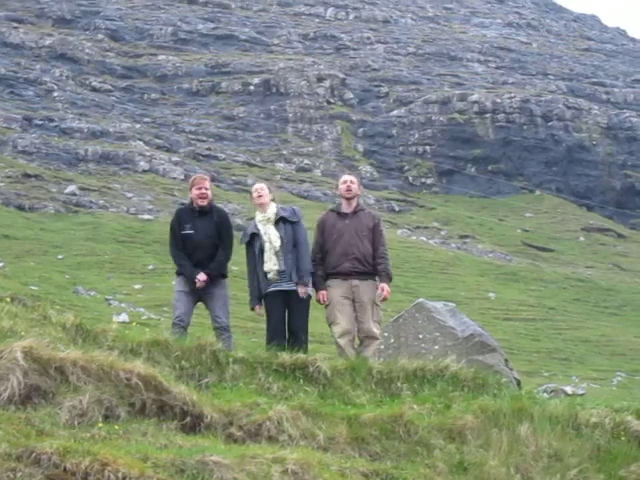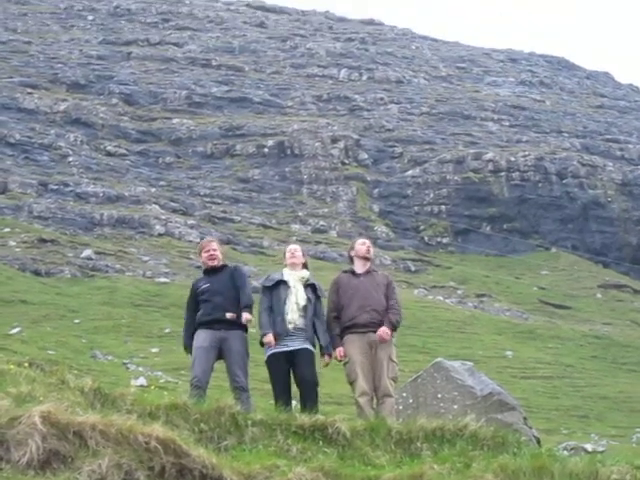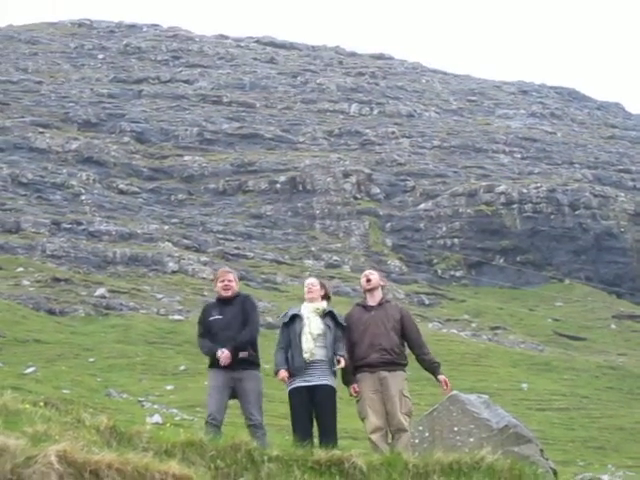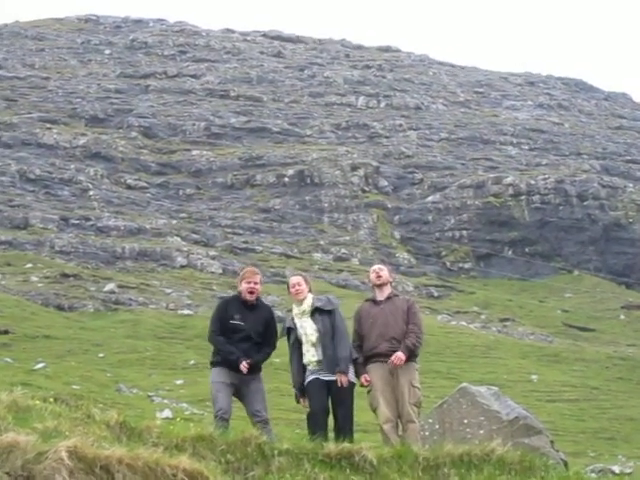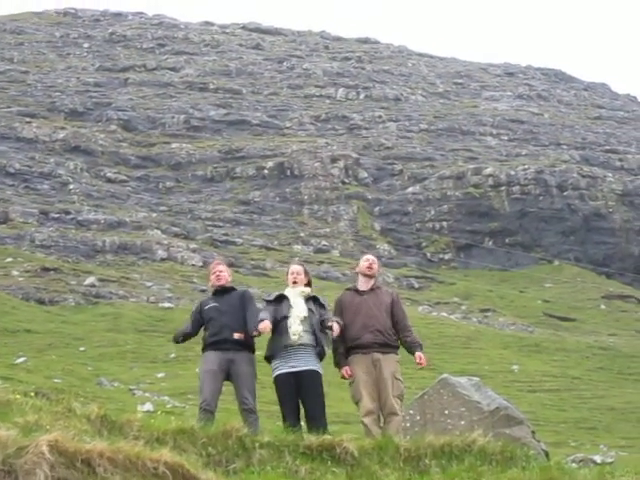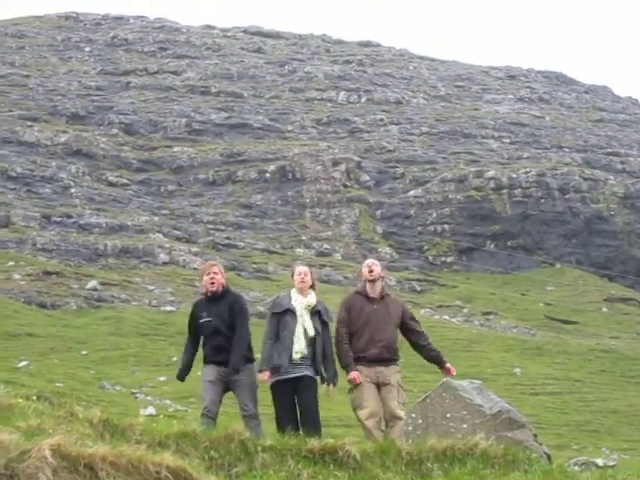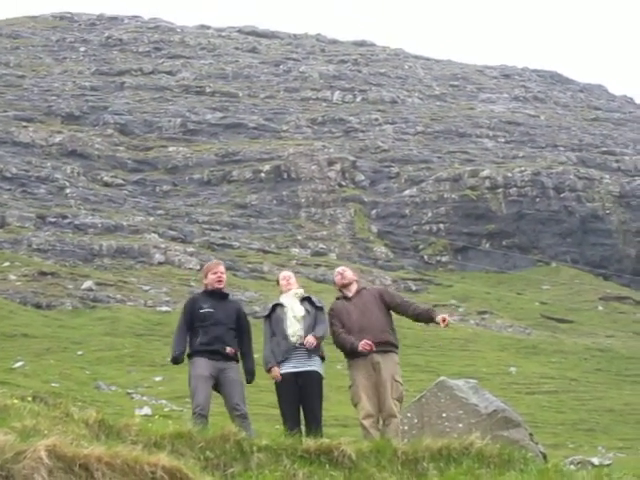
dt=0.7s
person 1, frame 1
left shoulder: (372, 219)
right shoulder: (326, 220)
left elbow: (381, 252)
right elbow: (317, 256)
left wrist: (384, 279)
right wrist: (319, 286)
left hip: (366, 283)
right hip: (336, 283)
left knee: (370, 332)
right knee: (342, 332)
person 1, frame 2
left shoulder: (384, 279)
right shoulder: (340, 281)
left elbow: (395, 309)
right elbow: (332, 315)
left wrist: (388, 326)
right wrist: (336, 343)
left hip: (382, 338)
right hip: (353, 338)
left knee: (386, 389)
right knee: (362, 390)
person 1, frame 3
left shoulder: (398, 311)
right shoulder: (353, 315)
left elbow: (417, 343)
right elbow: (347, 349)
left wrist: (436, 370)
right wrist: (350, 380)
left hip: (395, 373)
right hip: (366, 376)
left knee: (400, 424)
right knee: (375, 427)
person 1, frame 4
left shoulder: (406, 303)
right shoulder: (363, 310)
left elbow: (416, 332)
right elbow: (357, 344)
left wrist: (405, 351)
right wrist: (360, 370)
left hip: (404, 365)
right hip: (376, 366)
left knee: (409, 415)
right knee: (385, 418)
person 1, frame 5
left shoulder: (390, 296)
right shoulder: (344, 299)
left elbow: (403, 327)
right elbow: (338, 334)
left wrist: (416, 348)
right wrist: (341, 362)
left hip: (387, 356)
right hip: (358, 358)
left knee: (392, 407)
right knee: (367, 410)
person 1, frame 6
left shoulder: (396, 304)
right shoulder: (350, 302)
left elbow: (417, 335)
right elbow: (342, 338)
left wrist: (440, 361)
right wrist: (350, 368)
left hip: (389, 367)
right hip: (361, 368)
left knee: (395, 414)
right knee: (369, 414)
person 1, frame 7
left shoulder: (377, 293)
right shoulder: (336, 308)
left elbow: (403, 305)
right elbow: (338, 336)
left wrist: (433, 315)
right wrist: (356, 345)
left hip: (386, 356)
right hip: (359, 362)
left knee: (391, 409)
right knee: (366, 412)
person 2, frame 1
left shoulder: (220, 215)
right shoulder: (181, 214)
left elbow: (226, 250)
right elbow: (175, 249)
left wrist: (208, 274)
right wrist: (192, 273)
left hip: (215, 280)
right hip: (186, 279)
left knee: (222, 324)
right knee: (179, 322)
person 2, frame 2
left shoulder: (234, 272)
right shoulder: (198, 283)
left elbow: (244, 291)
right elbow: (191, 313)
left wrist: (246, 309)
right wrist: (187, 341)
left hip: (234, 331)
right hip: (205, 332)
left knee: (239, 383)
right knee: (198, 381)
person 2, frame 3
left shoulder: (246, 301)
right shoulder: (209, 309)
left elbow: (252, 330)
right elbow: (202, 338)
left wrist: (232, 348)
right wrist: (215, 352)
left hip: (248, 369)
right hip: (219, 371)
left knee: (255, 420)
right knee: (213, 418)
person 2, frame 4
left shoulder: (266, 311)
right shoulder: (226, 304)
left elbow: (270, 344)
right elbow: (214, 336)
left wrist: (253, 362)
right wrist: (237, 359)
left hip: (251, 373)
right hip: (223, 369)
left knee: (260, 417)
right knee: (222, 413)
person 2, frame 5
left shoulder: (242, 295)
right shoulder: (205, 303)
left elbow: (252, 312)
right elbow: (193, 326)
left wrist: (253, 328)
right wrist: (182, 334)
left hip: (242, 353)
right hip: (213, 353)
left knee: (247, 404)
right knee: (207, 404)
person 2, frame 6
left shoulder: (235, 300)
right shoulder: (199, 306)
left elbow: (242, 332)
right elbow: (193, 338)
left wrist: (236, 362)
right wrist: (185, 365)
left hip: (241, 365)
right hip: (213, 366)
left knee: (250, 411)
right knee: (208, 411)
person 2, frame 7
left shoulder: (235, 306)
right shoulder: (195, 301)
left elbow: (245, 336)
right elbow: (183, 328)
left wrist: (249, 366)
right wrist: (178, 351)
left hip: (229, 363)
right hip: (202, 360)
left knee: (239, 410)
right knee: (200, 409)
person 3, frame 1
left shoulder: (290, 214)
right shoulder: (252, 230)
left elbow: (302, 244)
right elbow: (253, 266)
left wrist: (304, 279)
right wrist: (255, 299)
left hip: (296, 283)
right hip: (272, 286)
left knee: (298, 329)
right knee: (275, 327)
person 3, frame 2
left shoulder: (311, 286)
right shoulder: (273, 281)
left elbow: (319, 318)
right elbow: (264, 309)
left wrist: (326, 348)
right wrist: (266, 331)
left hip: (302, 342)
right hip: (277, 343)
left knee: (308, 380)
right knee: (281, 391)
person 3, frame 3
left shoulder: (331, 316)
right shoulder: (292, 316)
left elbow: (339, 340)
right elbow: (282, 346)
left wrist: (341, 355)
right wrist: (280, 367)
left hip: (324, 376)
right hip: (298, 376)
left knee: (327, 423)
right knee: (301, 426)
person 3, frame 4
left shoulder: (327, 304)
right shoulder: (292, 322)
left elbow: (341, 335)
right elbow: (295, 357)
left wrist: (343, 367)
right wrist: (299, 389)
left hip: (338, 370)
right hip: (314, 373)
left knee: (343, 418)
right knee: (317, 413)
person 3, frame 5
left shoulder: (314, 300)
right shoulder: (277, 299)
left elbow: (324, 318)
right elbow: (267, 315)
left wrist: (333, 323)
right wrist: (264, 322)
left hip: (309, 358)
right hip: (283, 359)
left knee: (315, 408)
right knee: (289, 411)
person 3, frame 6
left shoulder: (319, 309)
right shoulder: (280, 303)
left elbow: (326, 343)
right elbow: (269, 338)
left wrist: (331, 376)
right wrist: (265, 367)
left hip: (307, 370)
right hip: (281, 370)
left knee: (310, 413)
right knee: (285, 418)
person 3, frame 7
left shoulder: (312, 302)
right shoulder: (273, 309)
left elbow: (323, 324)
right elbow: (268, 340)
left wrist: (315, 335)
right wrist: (271, 364)
left hip: (310, 360)
right hip: (285, 363)
left knee: (313, 410)
right knee: (289, 413)
